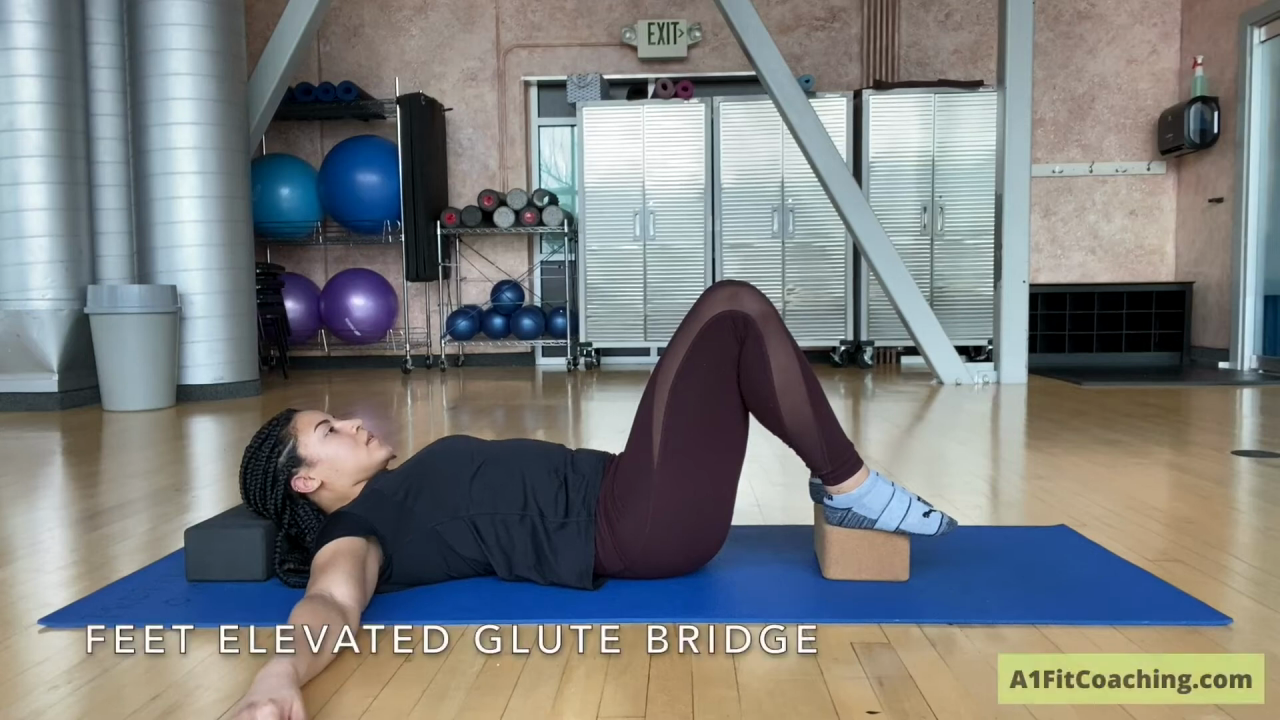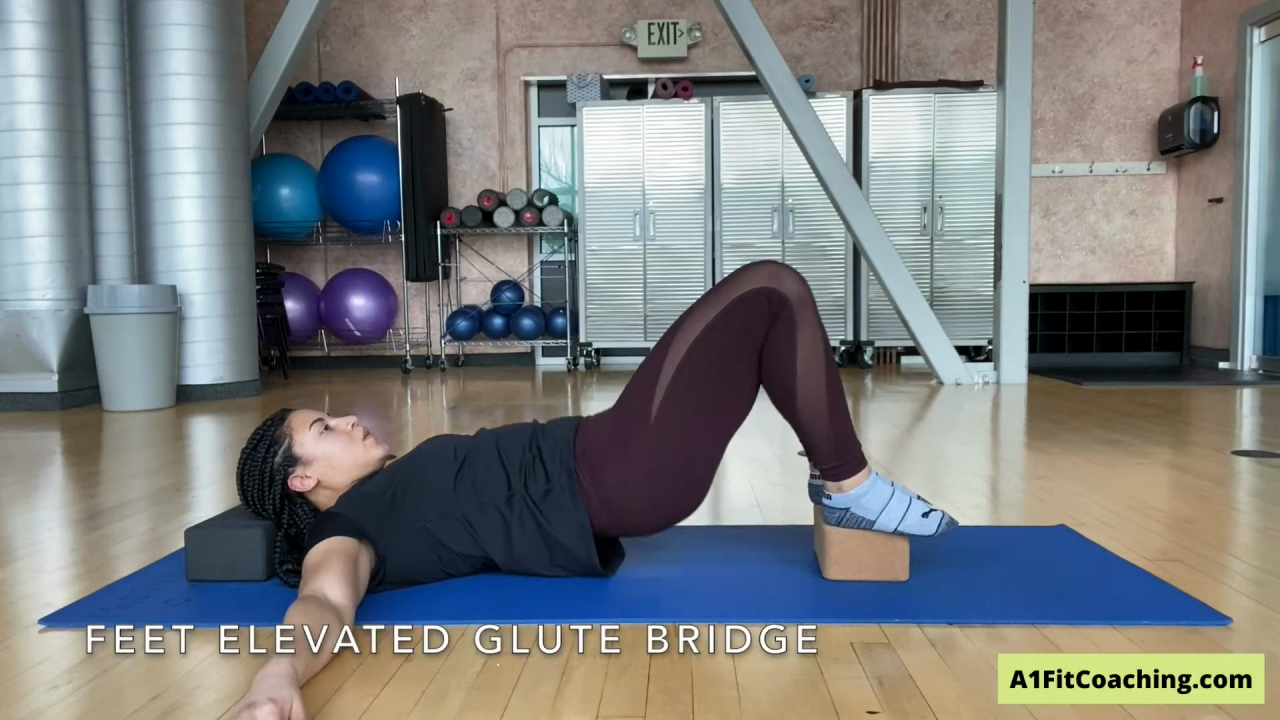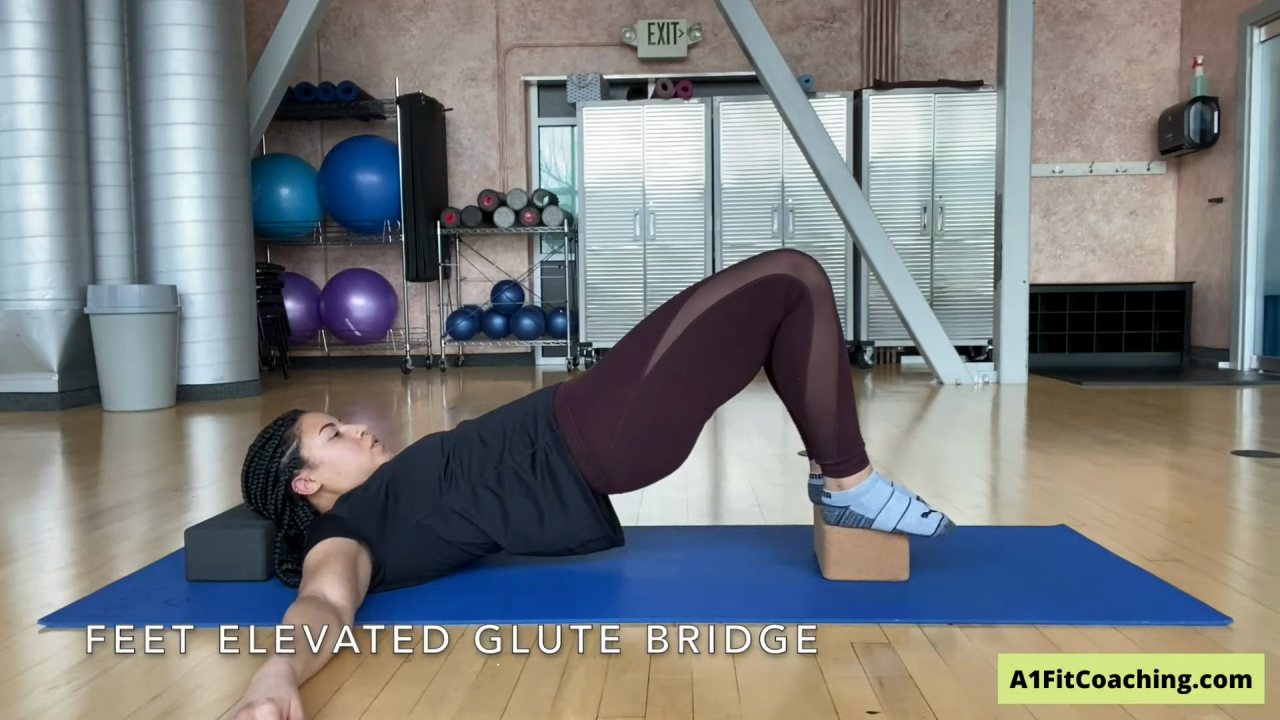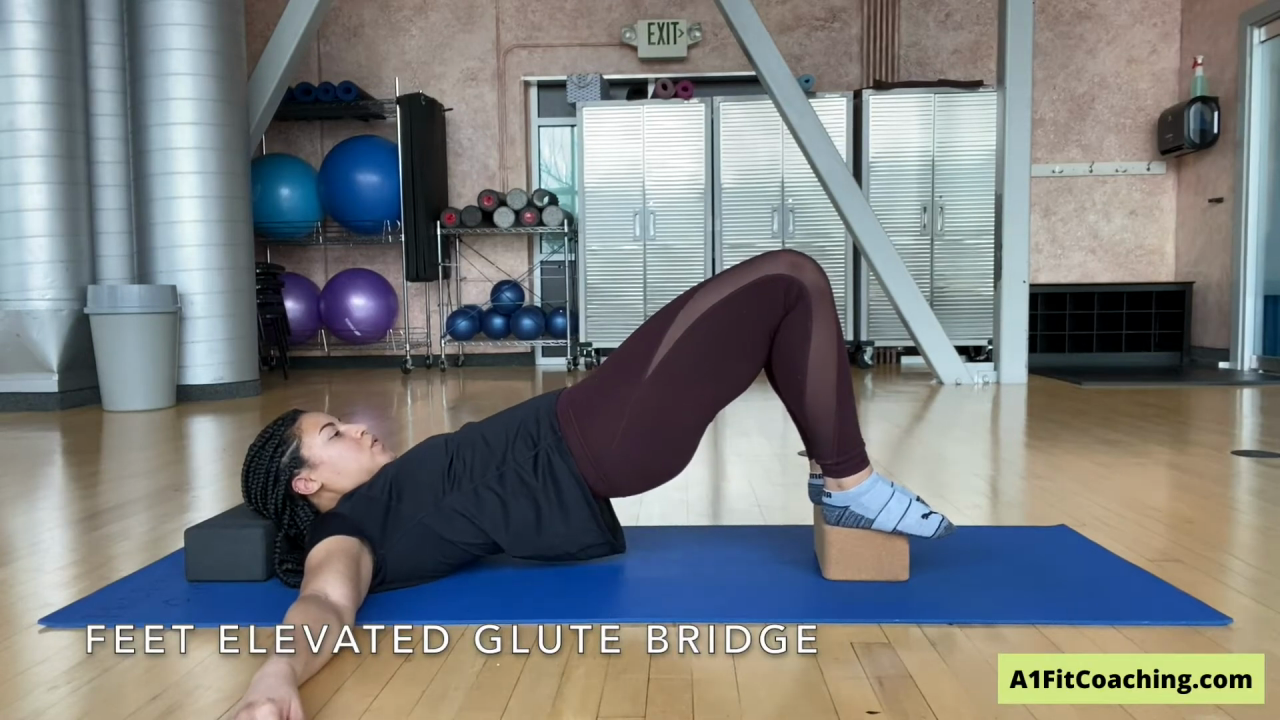
dt=0.5s
person 1, frame 1
left shoulder: (392, 501)
right shoulder: (353, 535)
right elbow: (333, 604)
left hip: (620, 498)
right hip: (648, 525)
left knee: (733, 316)
right knee: (734, 311)
left ankle: (848, 489)
right ankle: (854, 492)
person 1, frame 2
left shoulder: (378, 501)
right shoulder: (345, 535)
right elbow: (325, 603)
left hip: (601, 465)
right hip: (626, 476)
left knee: (766, 292)
right knee: (771, 290)
left ankle: (845, 486)
right ankle: (851, 490)
person 1, frame 3
left shoulder: (375, 508)
right shoulder: (345, 536)
right elbow: (325, 602)
left hip: (590, 436)
right hip: (606, 431)
left knee: (784, 288)
right knee: (791, 280)
left ankle: (841, 481)
right ankle: (850, 486)
person 1, frame 4
left shoulder: (376, 505)
right shoulder: (346, 535)
right elbow: (327, 603)
left hip: (594, 440)
right hip: (606, 438)
left knee: (785, 290)
right knee: (791, 280)
left ankle: (841, 480)
right ankle: (849, 486)
